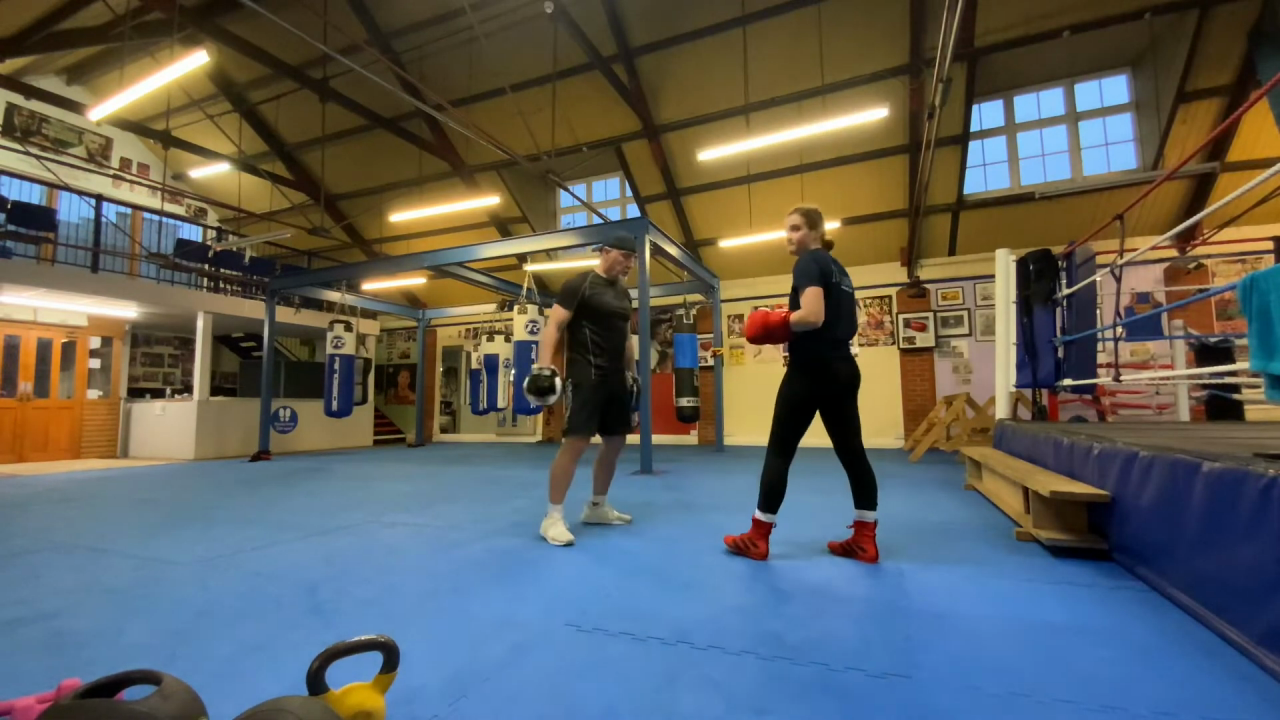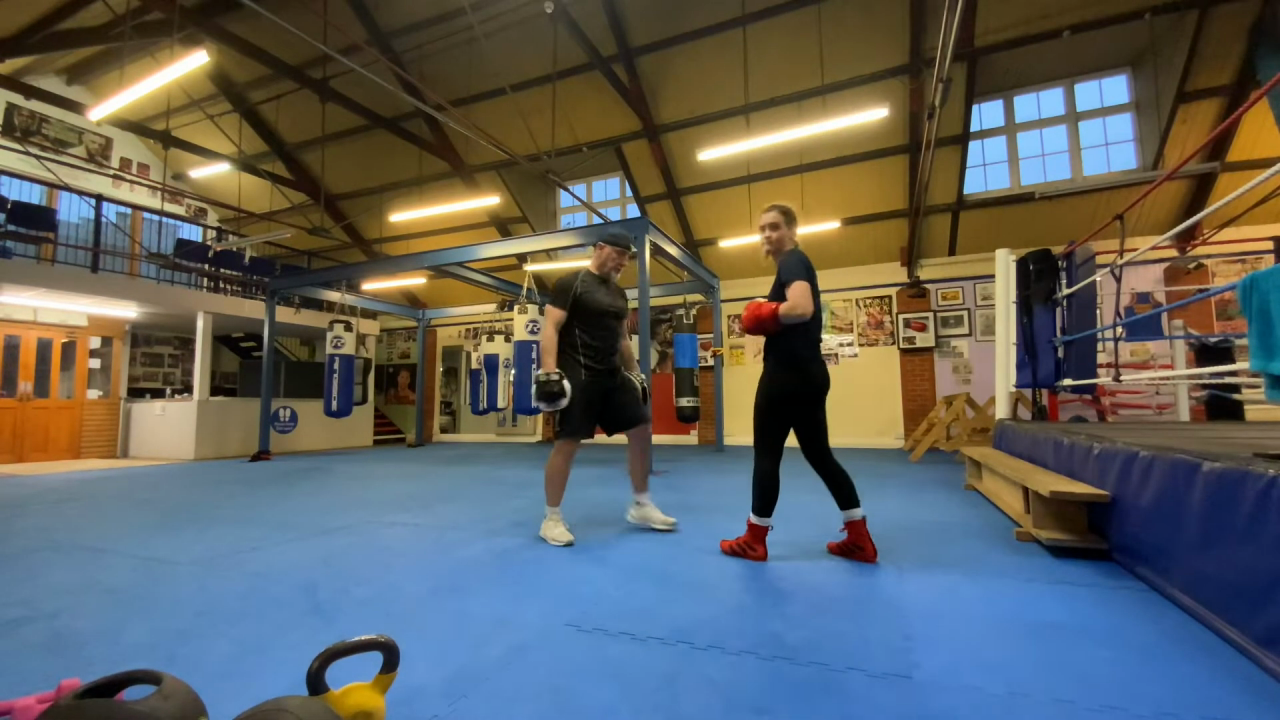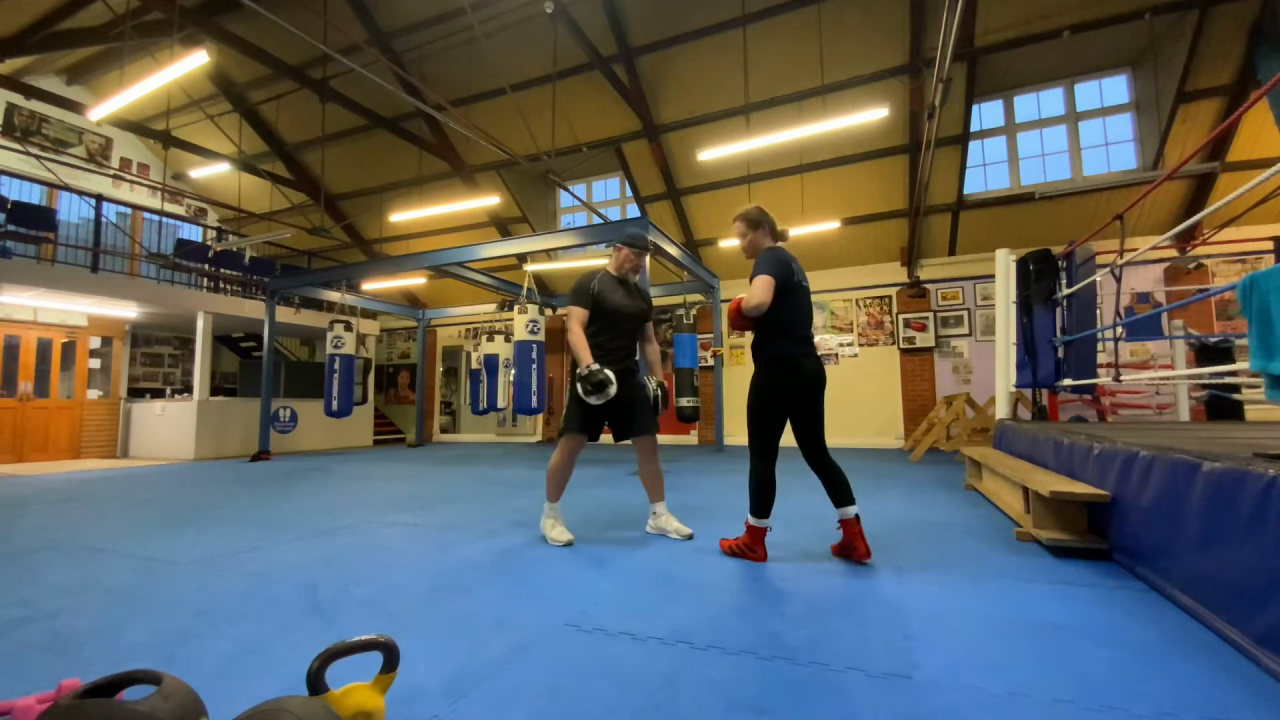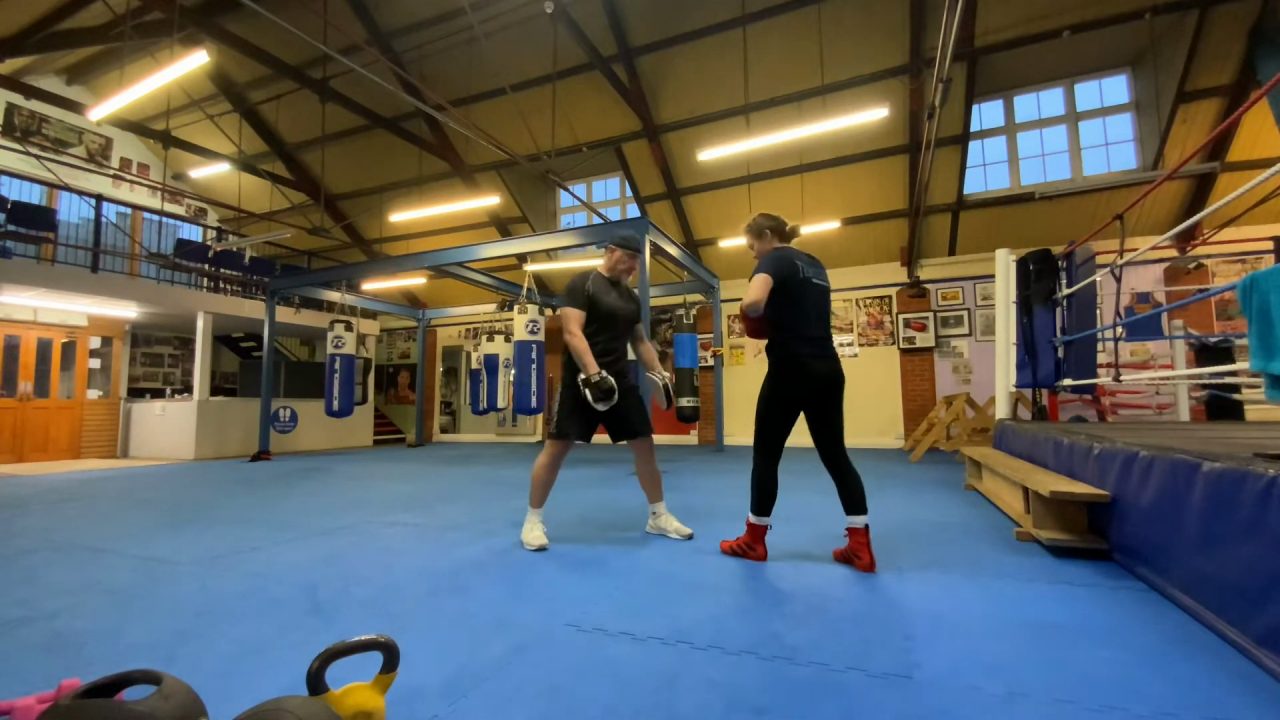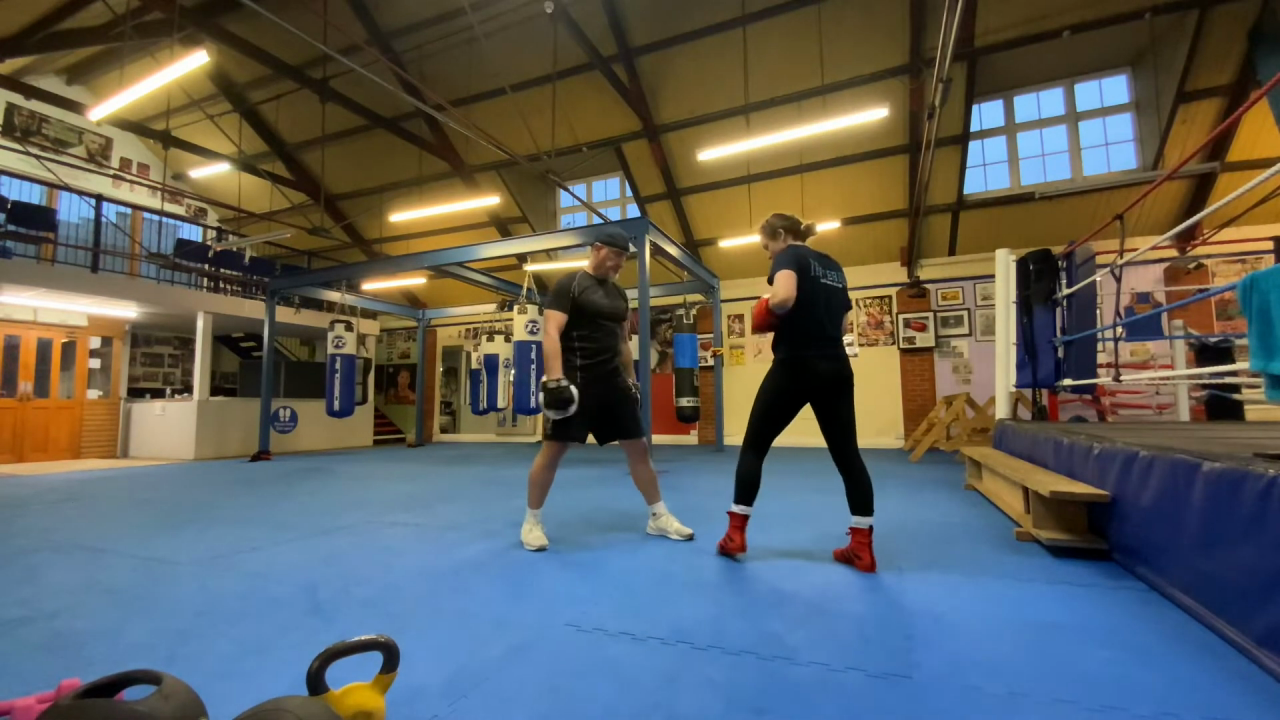
dt=0.3s
person 1, frame 1
left shoulder: (809, 262)
right shoulder: (838, 270)
left elbow: (813, 317)
left wrist: (773, 323)
right wrist: (788, 329)
left hip: (812, 370)
right hip: (845, 370)
left knee: (780, 452)
right knee: (852, 452)
left ankle: (758, 537)
right ankle: (865, 540)
person 1, frame 2
left shoulder: (792, 261)
right shoulder: (794, 263)
left elbow: (801, 309)
left wrist: (765, 313)
right wrist: (768, 321)
left hip: (788, 370)
right hip: (811, 371)
left knee: (767, 454)
right knee: (819, 454)
left ankle: (754, 540)
right ankle: (859, 538)
person 1, frame 3
left shoulder: (770, 258)
right shoulder: (788, 261)
left elbow: (758, 303)
left wrist: (739, 308)
right wrist: (751, 318)
left hip: (779, 368)
right hip: (808, 368)
left knee: (762, 454)
right knee: (816, 452)
left ankle: (754, 541)
right ankle: (853, 537)
person 1, frame 4
left shoulder: (776, 258)
right shoulder: (814, 265)
left elbow: (754, 302)
left wrist: (753, 316)
right wrist: (780, 321)
left hip: (791, 368)
right hip: (827, 368)
left knee: (766, 454)
right knee: (835, 455)
left ankle: (755, 541)
right ankle: (860, 547)
person 1, frame 5
left shoulder: (790, 257)
right shoulder: (833, 266)
left elbow: (784, 298)
left wrist: (768, 311)
right wrist: (813, 323)
left hip: (796, 367)
right hip: (836, 369)
left knee: (754, 446)
right knee: (847, 454)
left ankle: (736, 533)
right ankle: (862, 547)
person 2, frame 1
left shoulder: (623, 294)
right shoulder: (581, 285)
right elbow: (554, 326)
left wrist: (633, 373)
right wrist: (544, 365)
left hip: (615, 376)
right hip: (586, 376)
left knee: (615, 442)
right knee: (576, 442)
left ankle: (596, 507)
right ankle: (552, 517)
person 2, frame 2
left shoulder: (617, 292)
right shoulder: (571, 284)
right elbow: (550, 328)
left wrist: (635, 373)
right wrist: (549, 370)
left hip: (613, 375)
right hip: (580, 376)
left knee: (641, 432)
right knee: (566, 444)
left ankle: (641, 506)
right ankle: (551, 519)
person 2, frame 3
left shoulder: (641, 295)
right shoulder: (590, 284)
left elbow: (648, 340)
right elbow: (574, 328)
left wrist: (658, 378)
right wrist: (588, 367)
left hip: (628, 378)
right hip: (594, 377)
left knee: (648, 443)
right knee: (571, 443)
left ankle: (659, 516)
right ankle: (551, 515)
person 2, frame 4
left shoulder: (630, 297)
right shoulder: (582, 285)
left elbow: (640, 341)
right elbow: (572, 332)
left wrist: (660, 374)
right wrist: (593, 373)
left hip: (620, 380)
right hip: (584, 380)
left knee: (644, 444)
right knee: (557, 447)
left ankle: (658, 516)
right ankle: (533, 520)
person 2, frame 5
left shoulder: (618, 293)
right shoulder: (569, 285)
right elbow: (552, 333)
left wrist: (631, 380)
right wrist: (555, 378)
left hip: (612, 380)
right hip: (576, 380)
left knee: (637, 446)
right knee: (553, 449)
left ankle: (658, 517)
right ankle: (532, 521)
